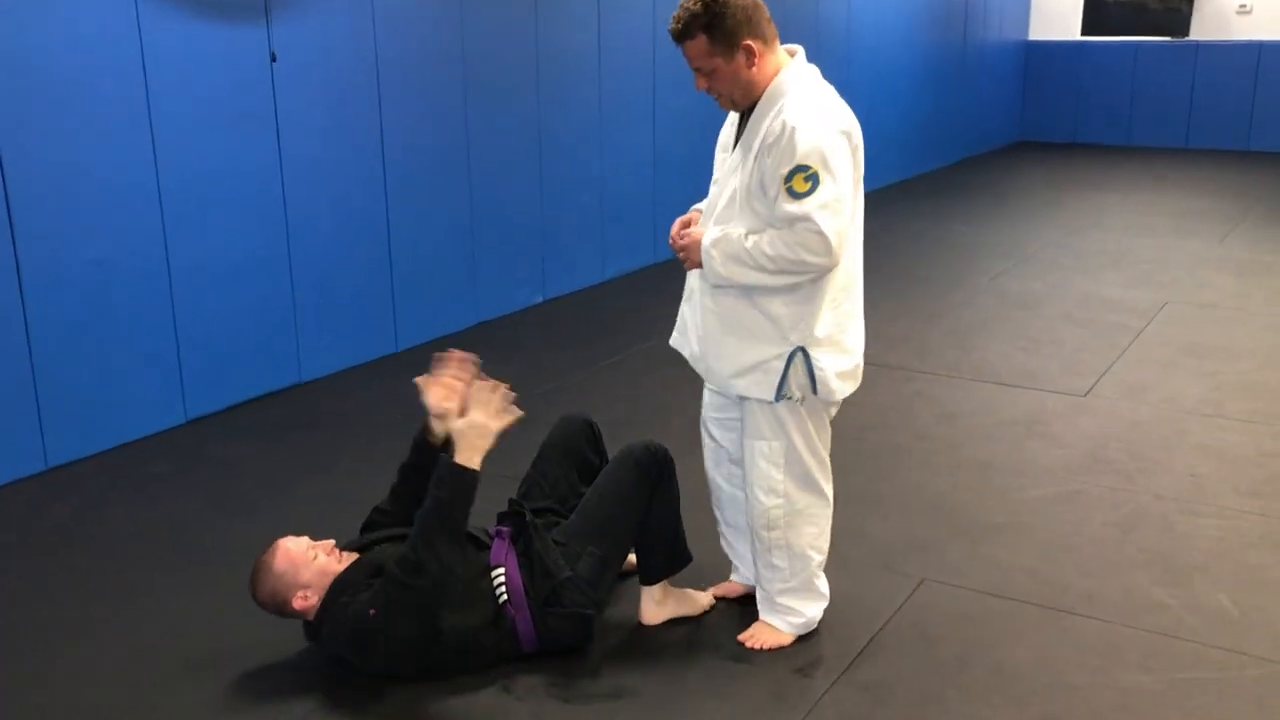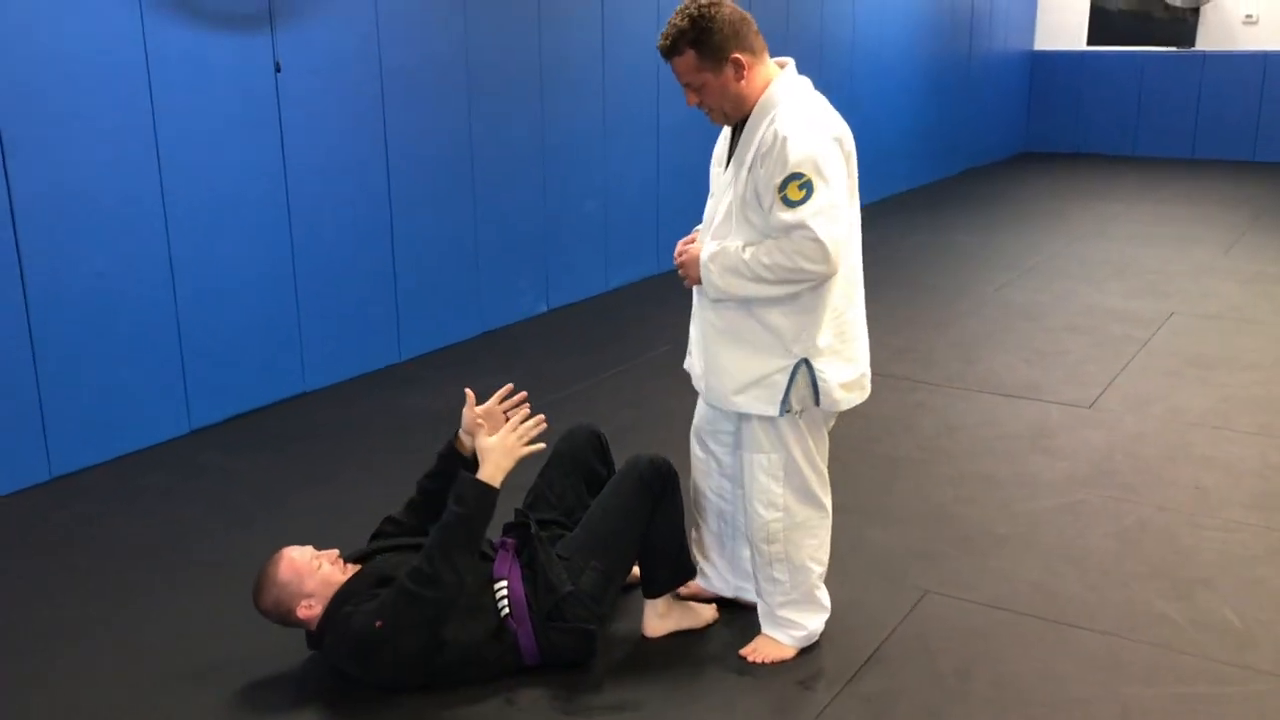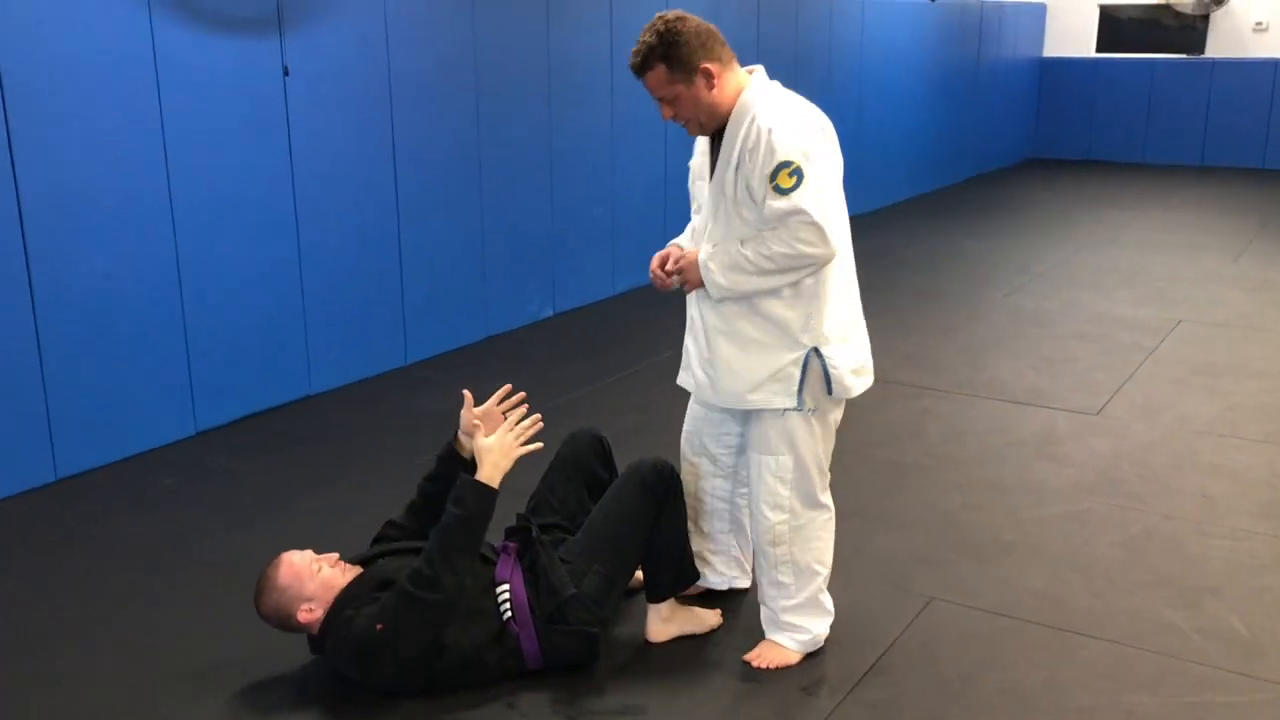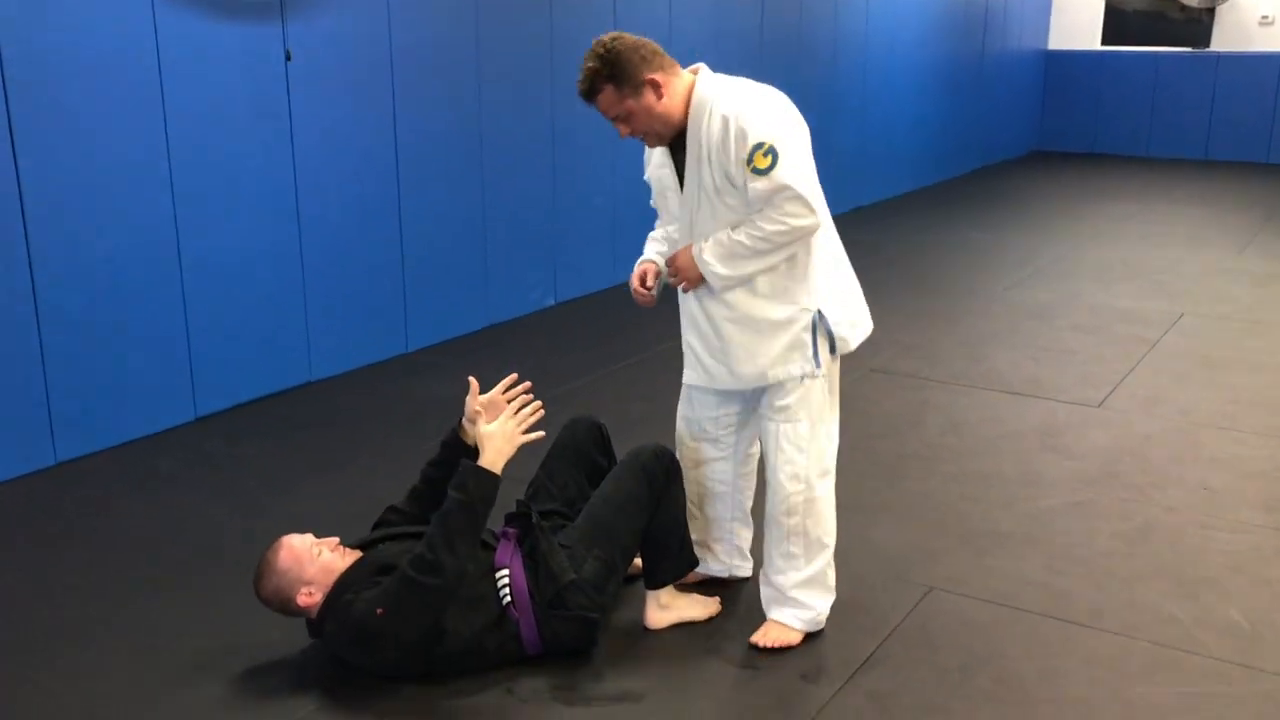
dt=0.3s
person 1, frame 1
left shoulder: (809, 124)
right shoulder: (752, 103)
left elbow: (814, 245)
left wrist: (714, 250)
right wrist: (707, 215)
left hip: (787, 342)
right hip: (740, 330)
left knee: (781, 481)
right knee: (728, 454)
left ankle: (791, 607)
right ankle: (754, 570)
person 1, frame 2
left shoulder: (802, 133)
right shoulder: (748, 117)
left elbow: (812, 253)
left wrist: (713, 266)
right wrist: (708, 238)
left hip: (788, 354)
right hip: (740, 343)
left knee: (780, 495)
right knee: (716, 462)
left ankle: (792, 620)
right ankle: (729, 579)
person 1, frame 3
left shoulder: (785, 128)
right shoulder: (713, 130)
left elbow: (810, 238)
left wrist: (710, 265)
right wrist: (684, 247)
left hip: (791, 350)
right hip: (725, 343)
left knee: (785, 497)
right knee: (706, 461)
left ankle: (796, 626)
right ankle: (721, 574)
person 1, frame 4
left shoulder: (748, 114)
right shoulder: (662, 140)
left elbow: (795, 209)
left wrist: (707, 260)
right wrist: (656, 258)
left hip: (790, 322)
right hip: (717, 326)
left knee: (795, 469)
right knee: (705, 446)
left ankle: (798, 605)
right ankle: (719, 560)
person 2, frame 1
left shoulder: (354, 562)
right shoulder: (361, 626)
left elbow: (405, 504)
right elbow: (427, 564)
left wrist: (437, 426)
right wrist: (467, 454)
left hip: (516, 551)
right hip: (549, 597)
left knee: (576, 429)
right knee: (646, 460)
left ankle: (616, 548)
right ankle: (658, 595)
person 2, frame 2
left shoulder: (354, 582)
right shoulder: (364, 636)
left elbow: (417, 517)
right elbow: (438, 575)
left wrist: (465, 443)
right wrist: (490, 472)
left hip: (517, 560)
right hip: (552, 610)
left knee: (584, 441)
right knee: (650, 474)
left ankle: (622, 560)
right ankle: (661, 607)
person 2, frame 3
left shoulder: (356, 580)
right shoulder: (365, 638)
left elbow: (417, 522)
right elbow: (439, 579)
left wrist: (465, 446)
right wrist: (487, 474)
left hip: (521, 565)
right hip: (553, 612)
left knee: (586, 444)
right knee: (653, 477)
left ankle: (625, 564)
right ankle: (664, 613)
person 2, frame 4
left shoulder: (356, 570)
right shoulder: (365, 624)
left elbow: (420, 507)
right elbow: (439, 566)
left wrist: (469, 432)
right wrist: (488, 461)
left hip: (520, 549)
right hip: (554, 596)
left knee: (584, 432)
right knee: (653, 463)
left ankle: (624, 551)
right ankle: (662, 599)
